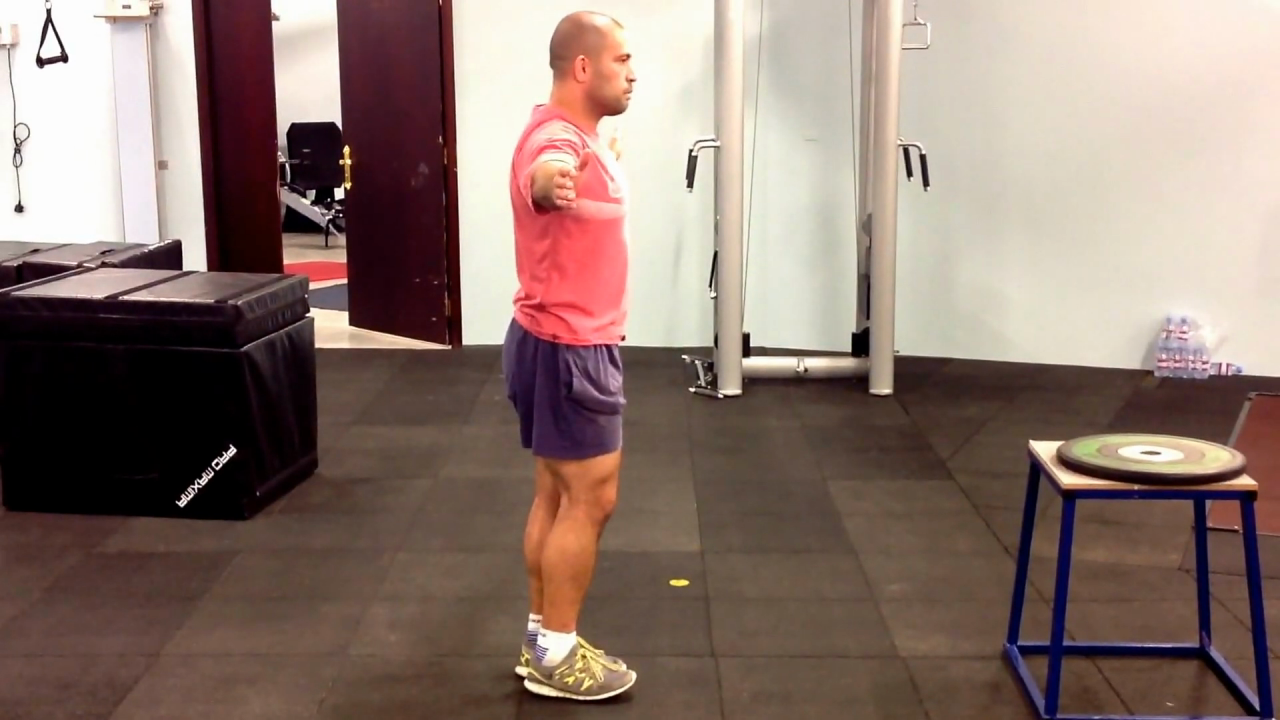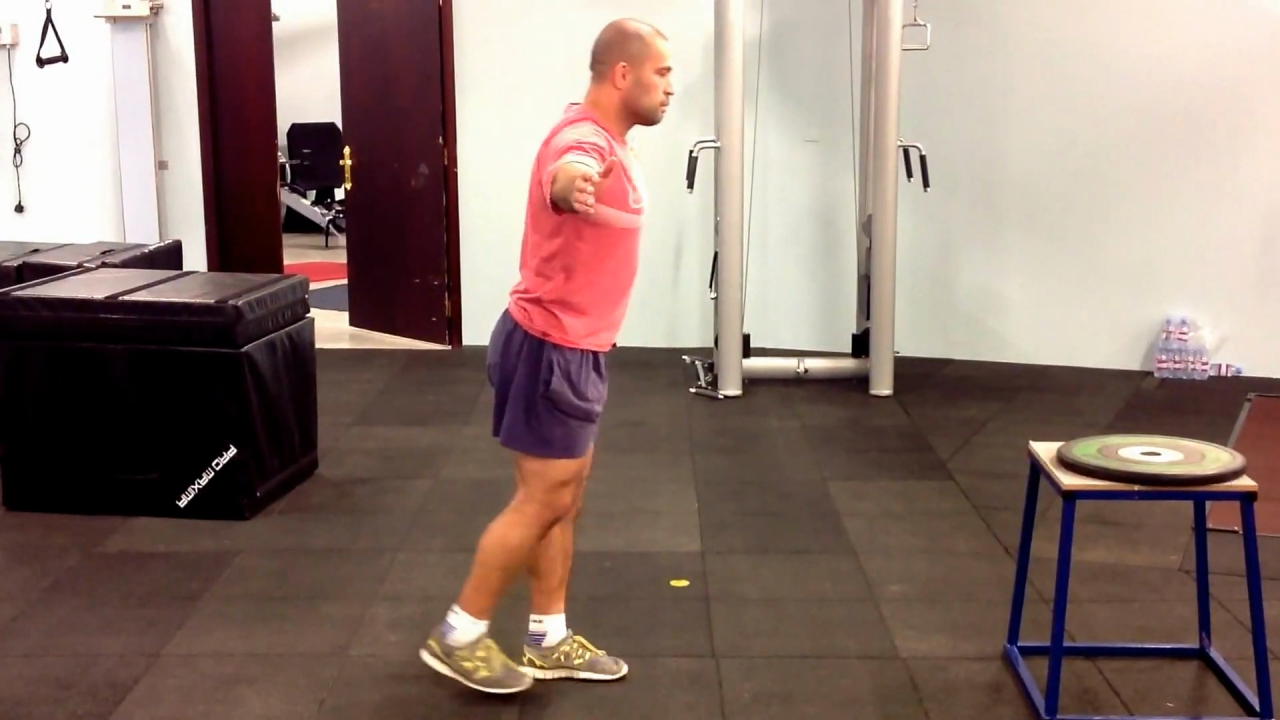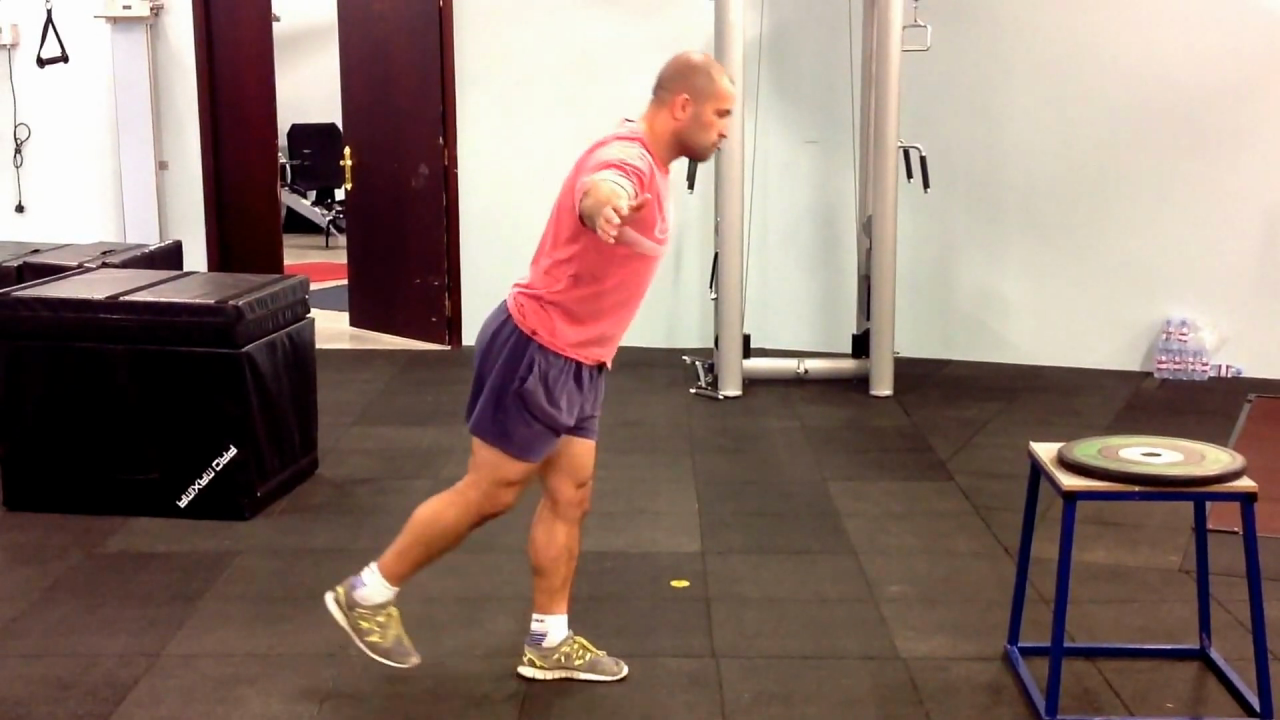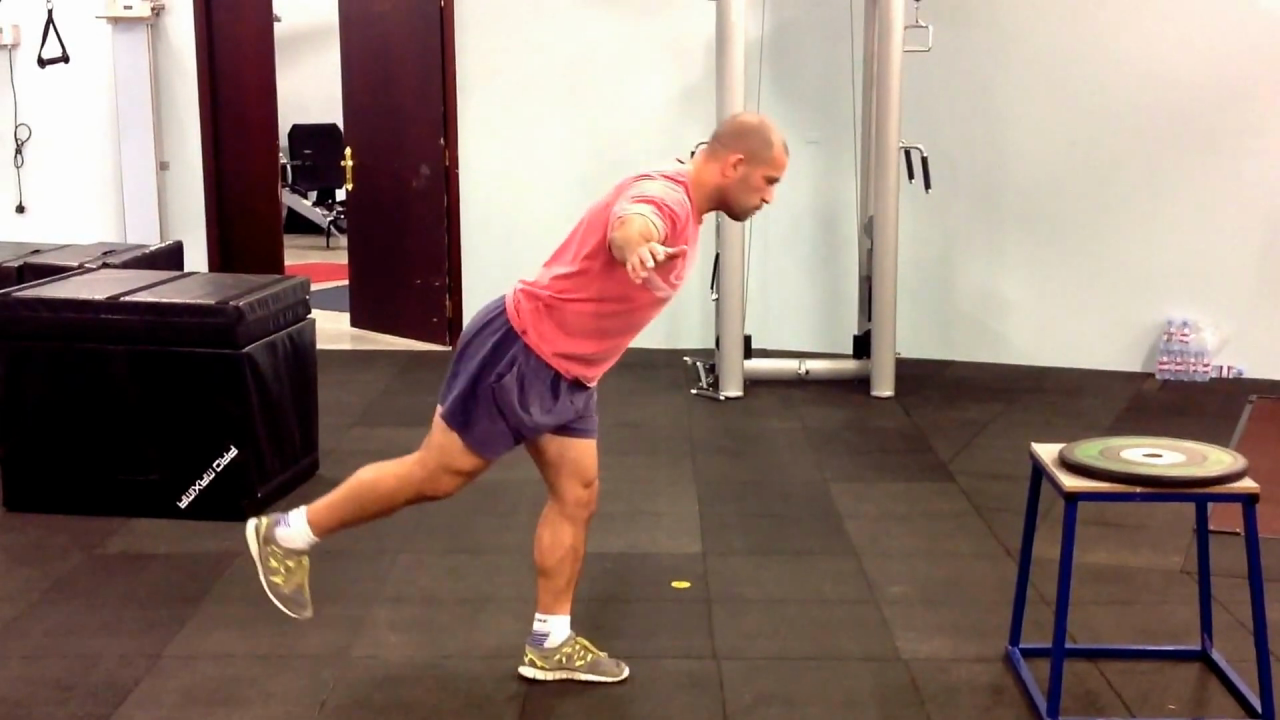
dt=0.5s
person 1, frame 1
left shoulder: (578, 135)
right shoulder: (557, 140)
right elbow: (543, 178)
right wrist: (550, 184)
left hip: (572, 343)
right hip: (566, 350)
left knee: (559, 497)
right knee: (589, 501)
left ankle: (546, 640)
right ankle: (553, 655)
person 1, frame 2
left shoulder: (604, 139)
right shoulder: (584, 142)
right elbow: (566, 178)
right wrist: (571, 184)
left hip: (572, 347)
right hip: (551, 349)
left knee: (561, 499)
right knee: (544, 502)
left ankle: (547, 640)
right ankle: (459, 635)
person 1, frame 3
left shoulder: (647, 159)
right shoulder: (626, 159)
right elbow: (599, 186)
right wrist: (605, 202)
left hip: (575, 359)
right hip: (536, 351)
left knee: (570, 497)
right knee: (487, 494)
left ankle: (549, 643)
right ankle: (364, 594)
person 1, frame 4
left shoulder: (683, 201)
right shoulder: (663, 198)
right elbow: (629, 223)
right wrist: (637, 245)
left hip: (567, 369)
right hip: (521, 350)
left knee: (577, 498)
right knee: (436, 476)
left ankle: (550, 644)
right ankle: (288, 534)
